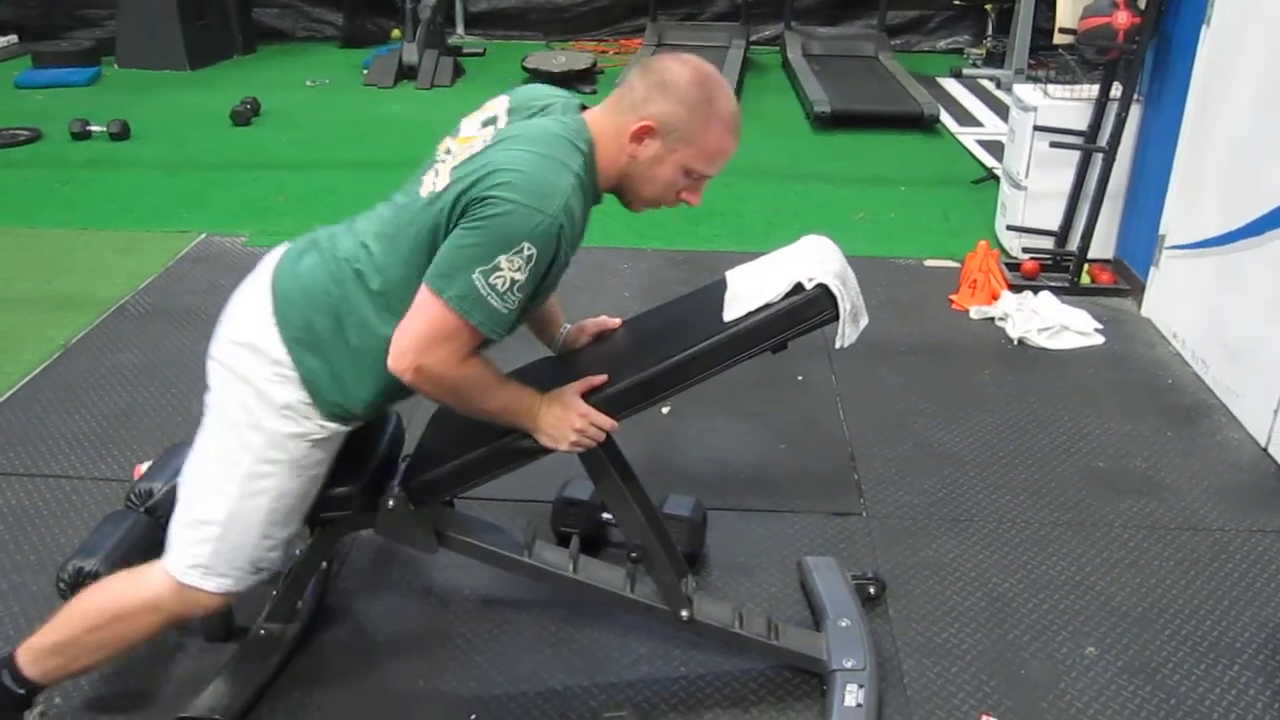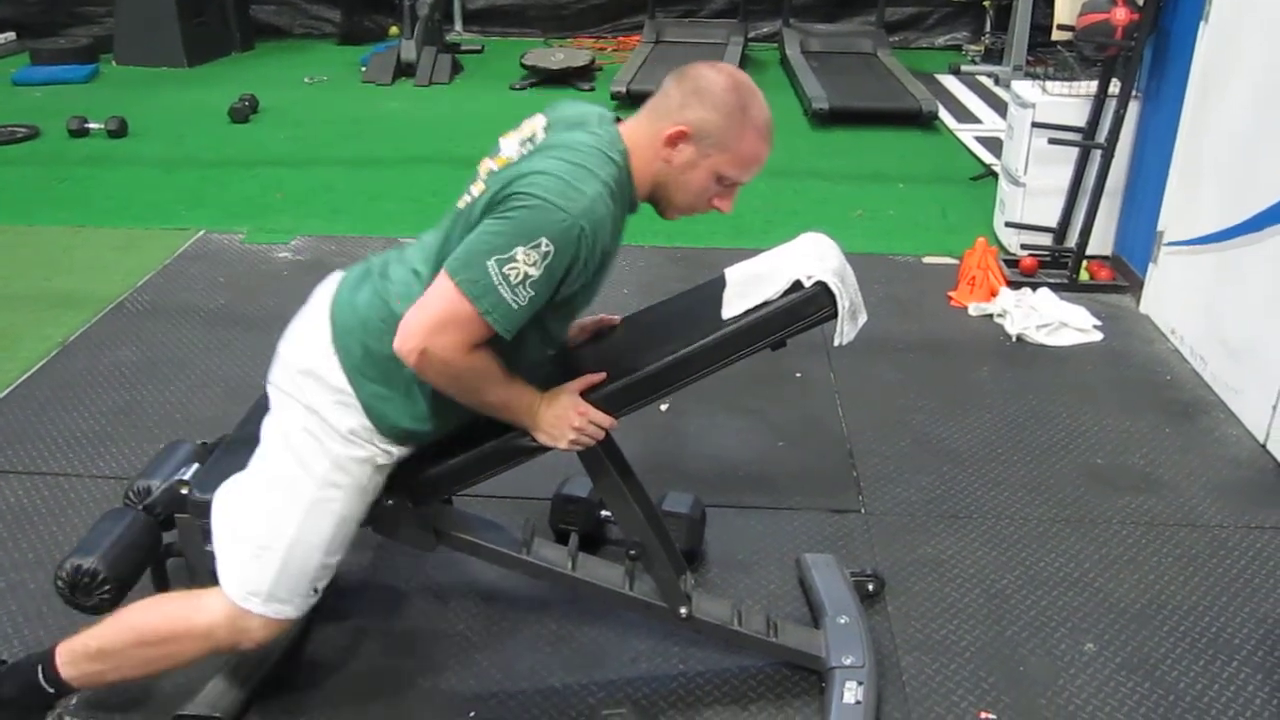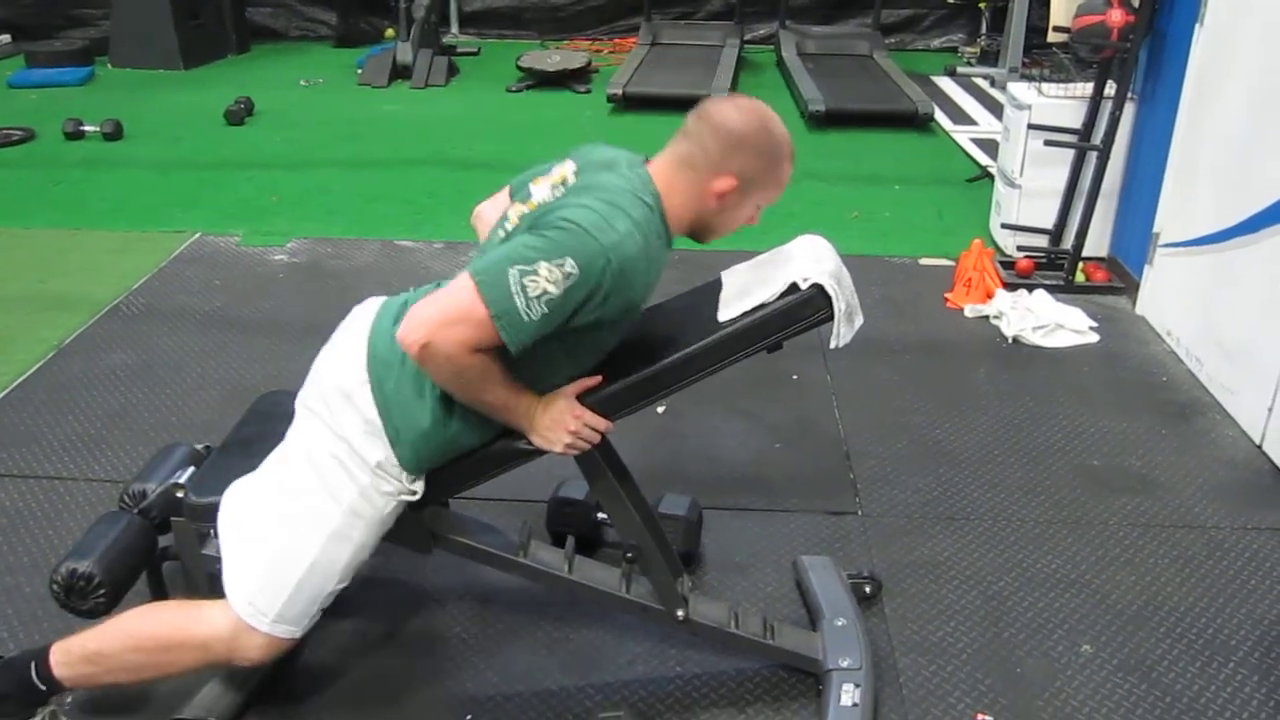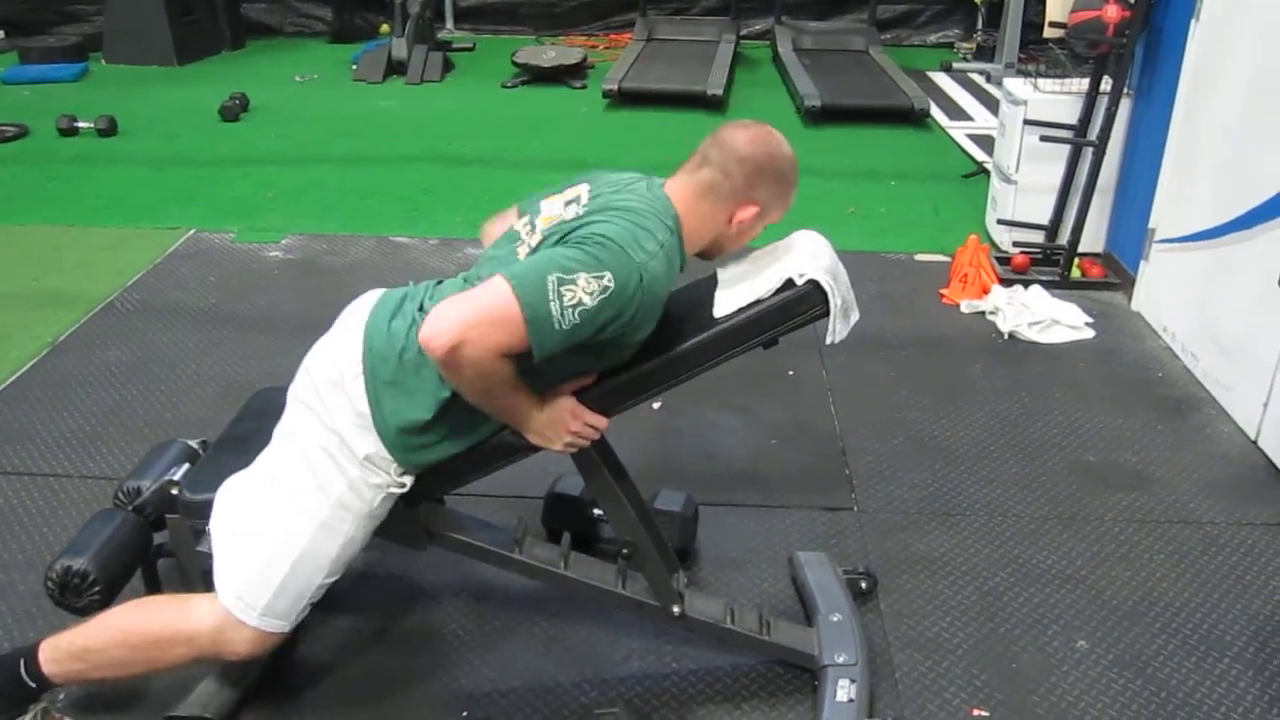
dt=0.2s
person 1, frame 1
left shoulder: (547, 107)
right shoulder: (538, 201)
right elbow: (420, 357)
left wrist: (557, 331)
right wrist: (538, 415)
left hip: (307, 290)
right hip: (304, 363)
right knee: (201, 584)
left ankle: (179, 471)
person 1, frame 2
left shoulder: (585, 123)
right shoulder: (573, 209)
right elbow: (429, 344)
left wrist: (559, 328)
right wrist: (535, 412)
left hip: (358, 316)
right hip: (358, 390)
right knee: (254, 617)
person 1, frame 3
left shoulder: (608, 165)
right shoulder: (614, 246)
left elbow: (489, 214)
right elbow: (432, 336)
right wrist: (531, 414)
left hip: (376, 343)
right hip: (379, 420)
right knee: (253, 633)
person 1, frame 4
left shoulder: (627, 190)
right shoulder: (636, 264)
right elbow: (454, 337)
left wrist: (573, 377)
right wrist: (533, 417)
left hip: (379, 336)
right hip: (374, 413)
right knee: (244, 628)
